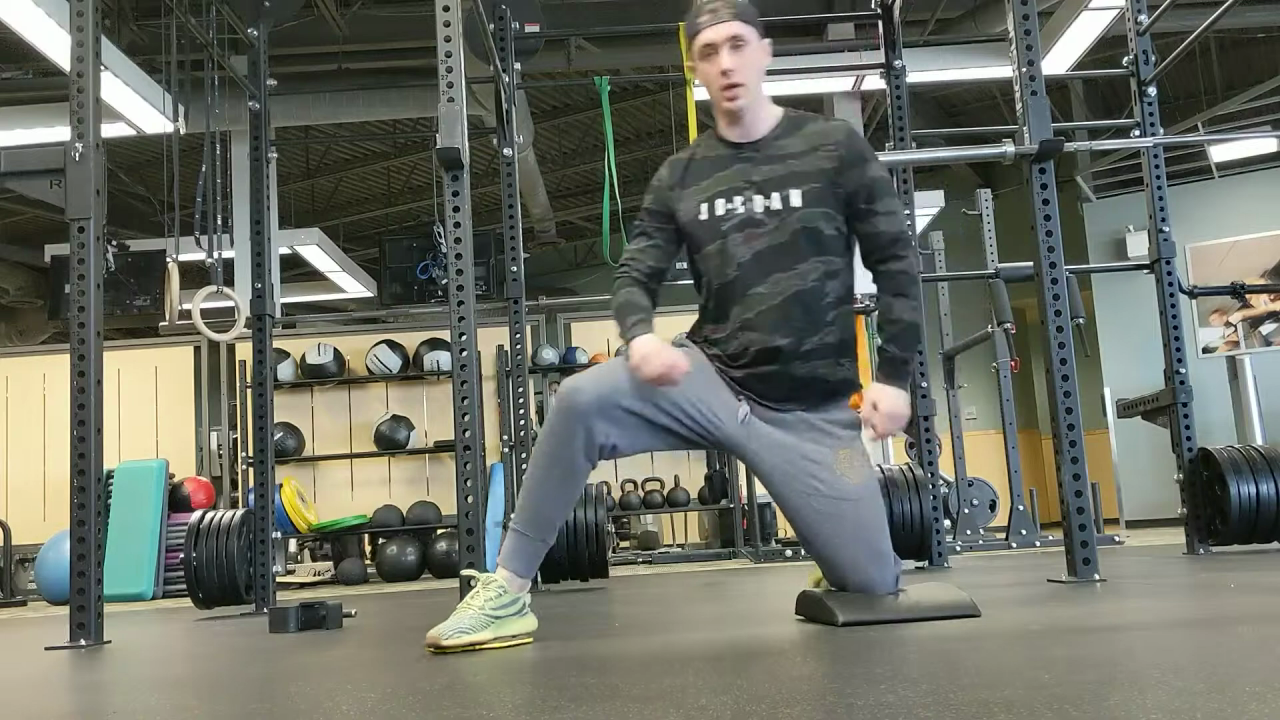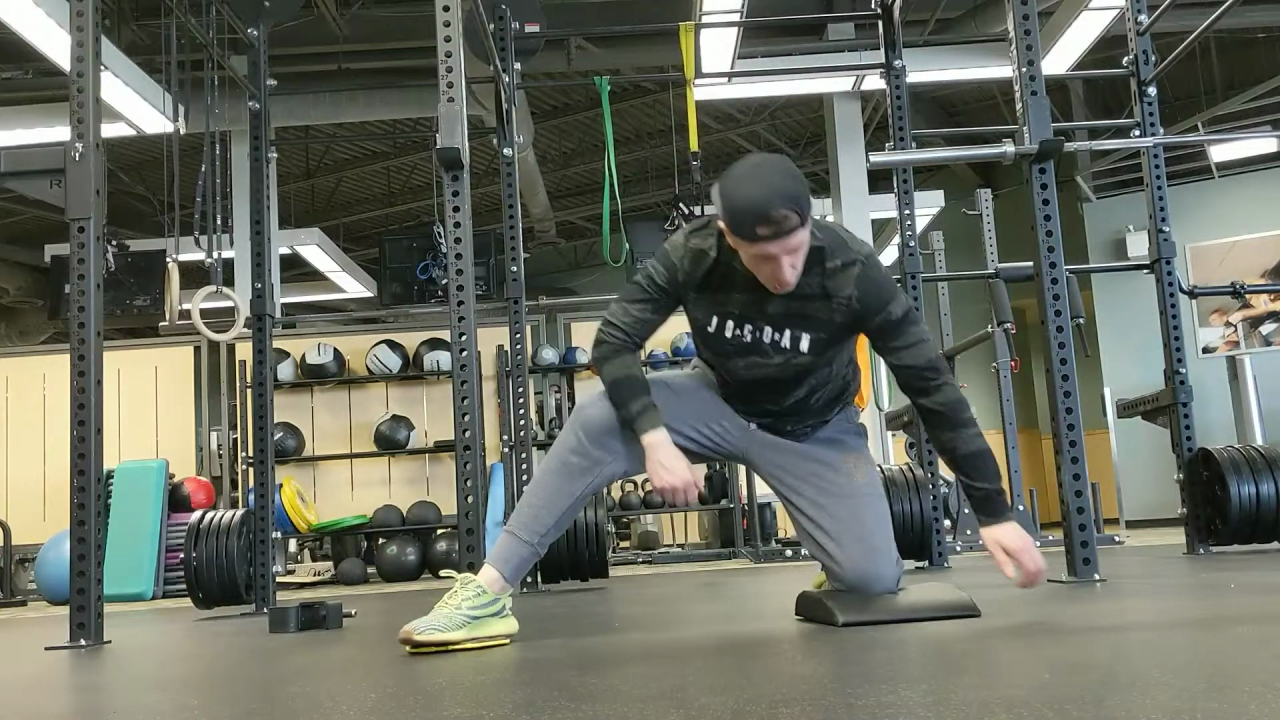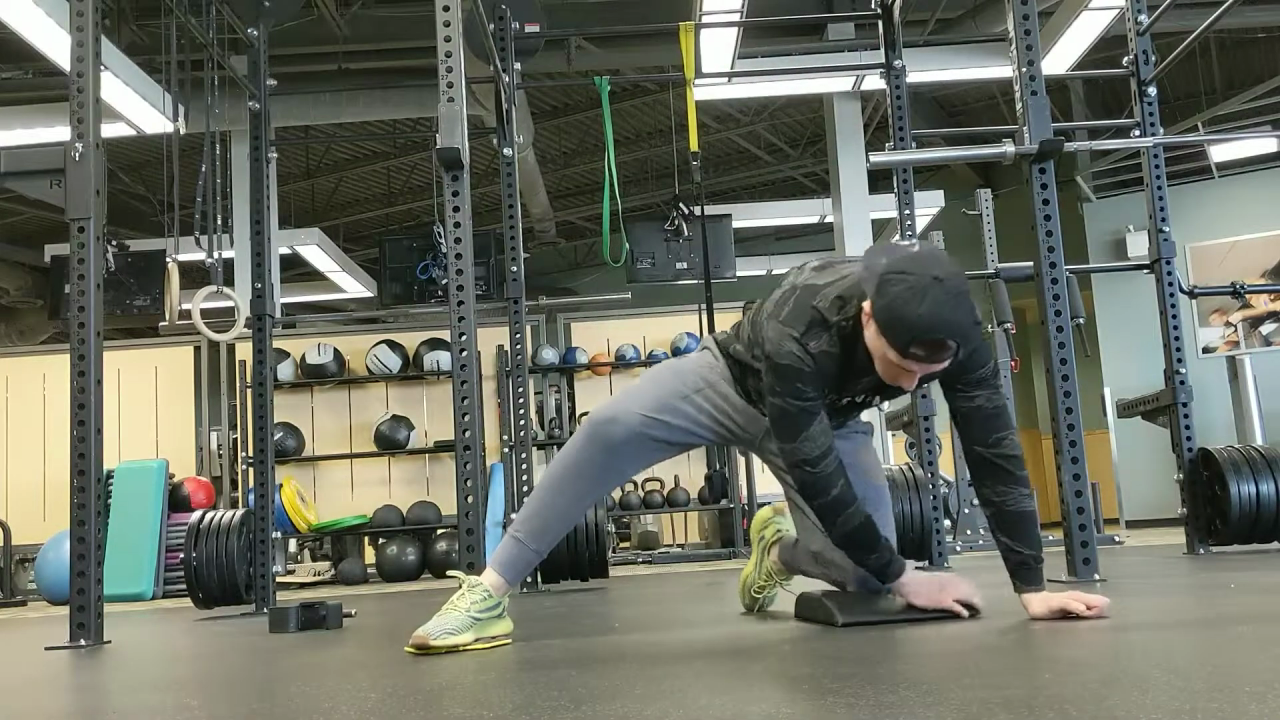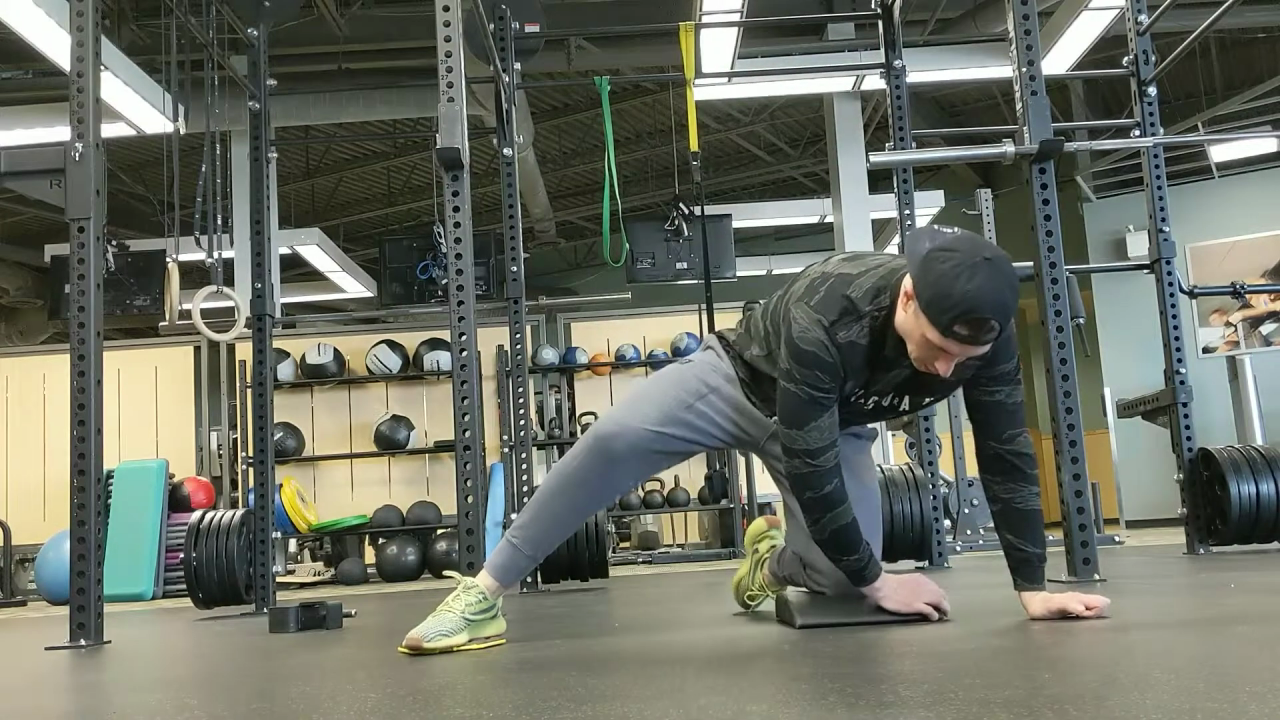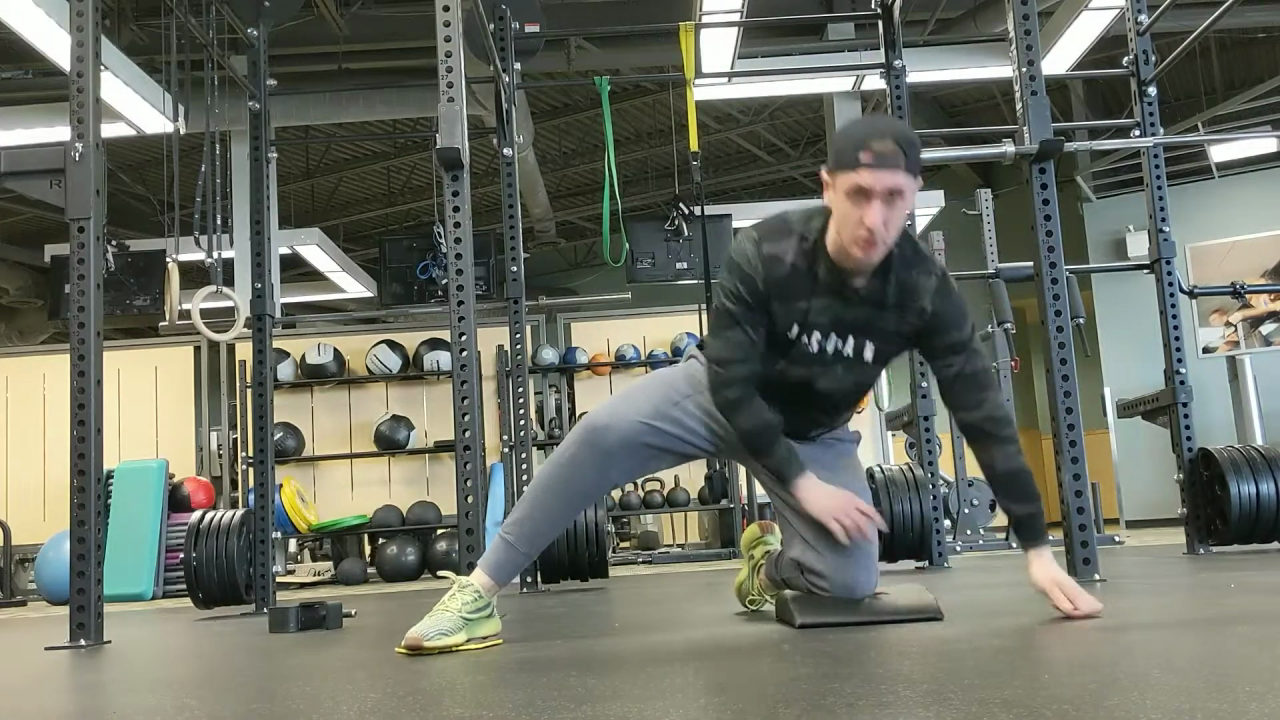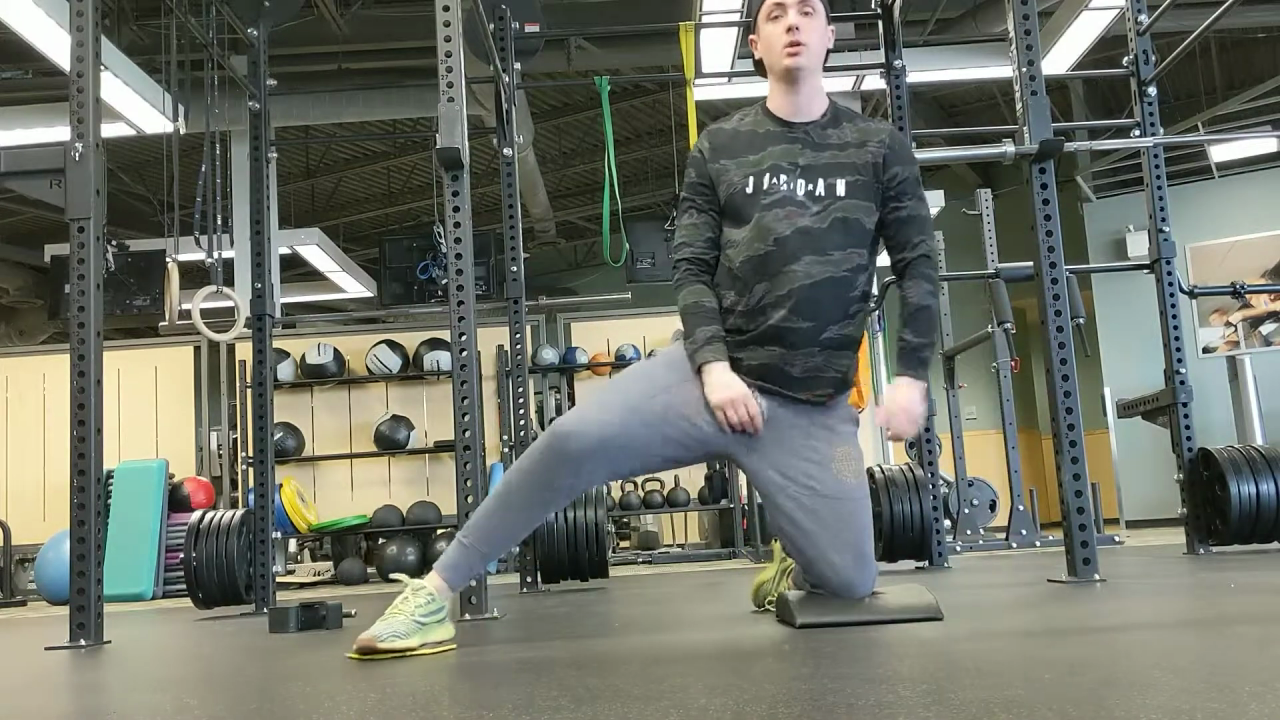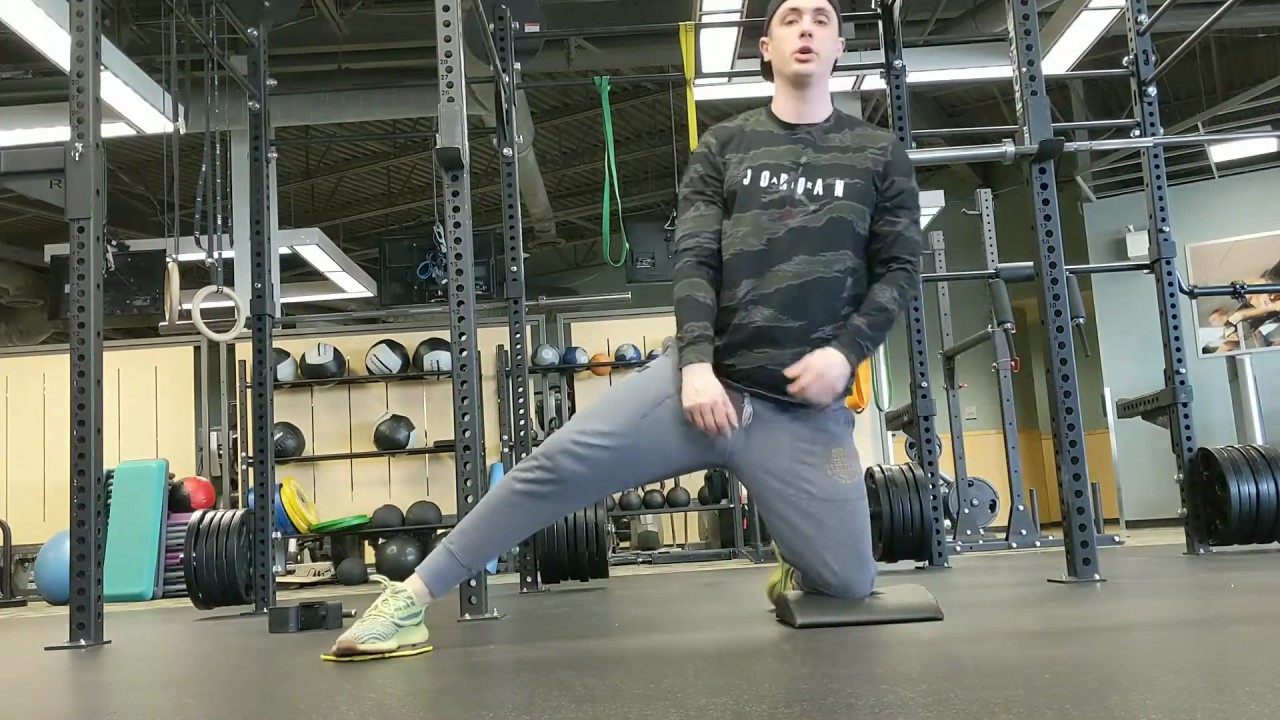
dt=0.7s
person 1, frame 1
left shoulder: (837, 148)
right shoulder: (678, 178)
left elbow: (896, 265)
right elbow: (635, 277)
left wrist: (893, 376)
right wrist: (641, 336)
left hip: (810, 405)
right hip: (710, 375)
left knee: (871, 584)
right knee: (582, 400)
left ankle: (839, 571)
right ankle: (508, 590)
person 1, frame 2
left shoulder: (854, 272)
right shoulder: (692, 254)
left elbow: (934, 386)
right elbow: (614, 341)
left wrist: (994, 513)
right wrist: (654, 436)
left hip: (816, 430)
right hip: (722, 403)
left knee: (874, 581)
right knee: (598, 420)
left ankle: (832, 559)
right ankle: (490, 591)
person 1, frame 3
left shoulder: (952, 331)
right shoulder: (798, 322)
left elbow: (995, 454)
right elbow: (813, 472)
left wrist: (1031, 586)
right wrist: (902, 577)
left hip: (829, 416)
right hip: (737, 377)
left knee: (863, 570)
right knee: (614, 425)
left ankle: (780, 545)
right ankle: (489, 594)
person 1, frame 4
left shoulder: (983, 334)
right shoulder: (826, 312)
left elbow: (1007, 457)
right elbow: (809, 465)
left wrist: (1032, 587)
right wrist: (876, 579)
left hip: (833, 421)
right hip: (741, 379)
left knee: (842, 576)
right knee: (617, 440)
left ankle: (775, 554)
right ankle: (484, 596)
person 1, frame 5
left shoulder: (925, 289)
right shoulder: (763, 253)
left elbow: (985, 417)
right elbow: (730, 381)
left wrist: (1037, 552)
right wrist: (800, 482)
left hip: (815, 427)
right hip: (726, 395)
left knee: (851, 580)
right knee: (605, 430)
left ankle: (774, 556)
right ankle: (483, 591)
person 1, frame 6
left shoulder: (880, 148)
right shoulder: (720, 146)
left elbow: (916, 266)
right elbow: (693, 269)
left wrist: (911, 375)
right wrist: (713, 365)
left hip: (812, 404)
right hip: (714, 370)
left knee: (849, 582)
right knee: (576, 439)
left ankle: (795, 559)
right ankle: (438, 592)
person 1, frame 7
left shoulder: (880, 154)
right shoulder: (724, 145)
left elbow: (901, 272)
right elbow: (694, 261)
left wrist: (847, 352)
right wrist: (698, 364)
left hip: (804, 403)
right hip: (706, 373)
left knee: (848, 584)
right knee: (565, 461)
left ankle: (798, 555)
right ankle: (413, 596)
